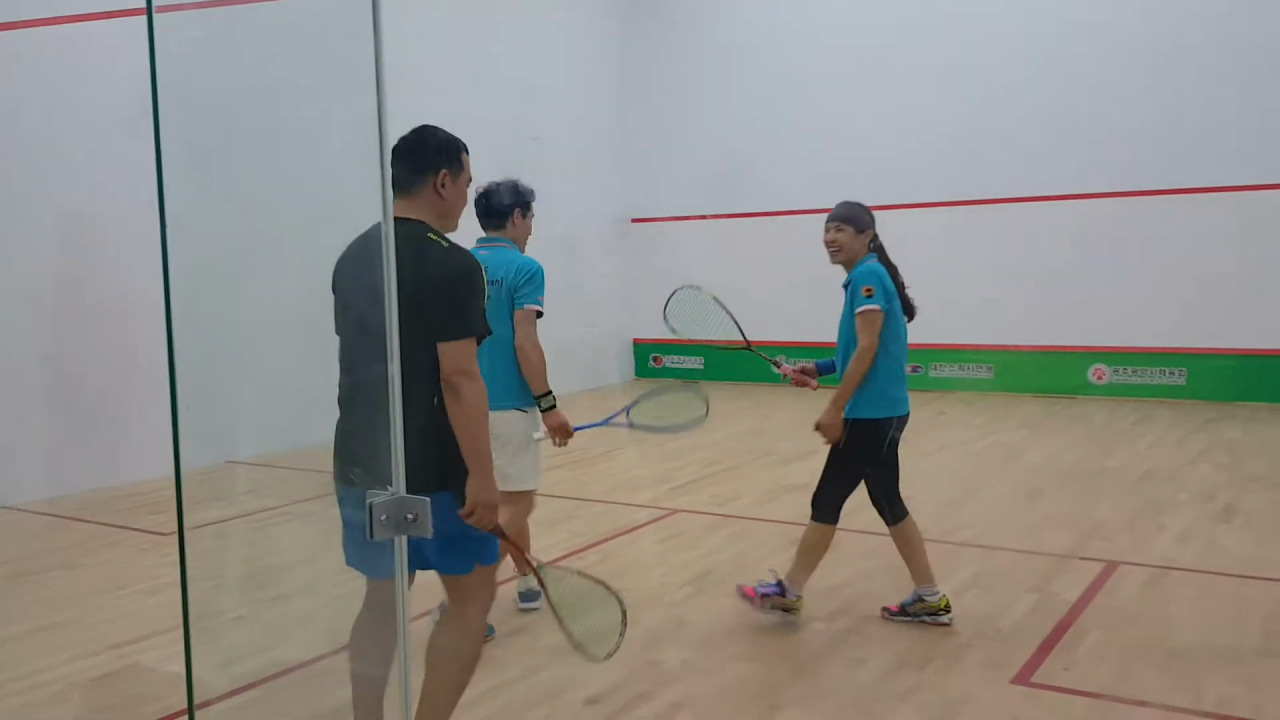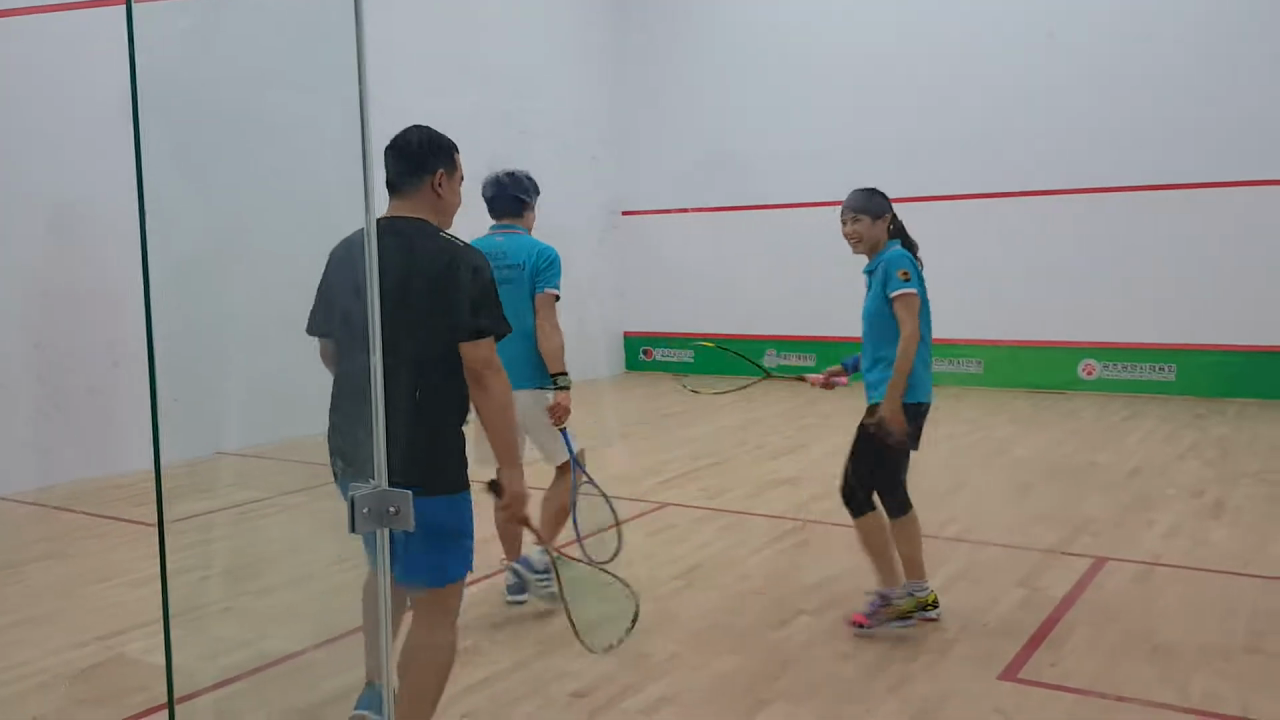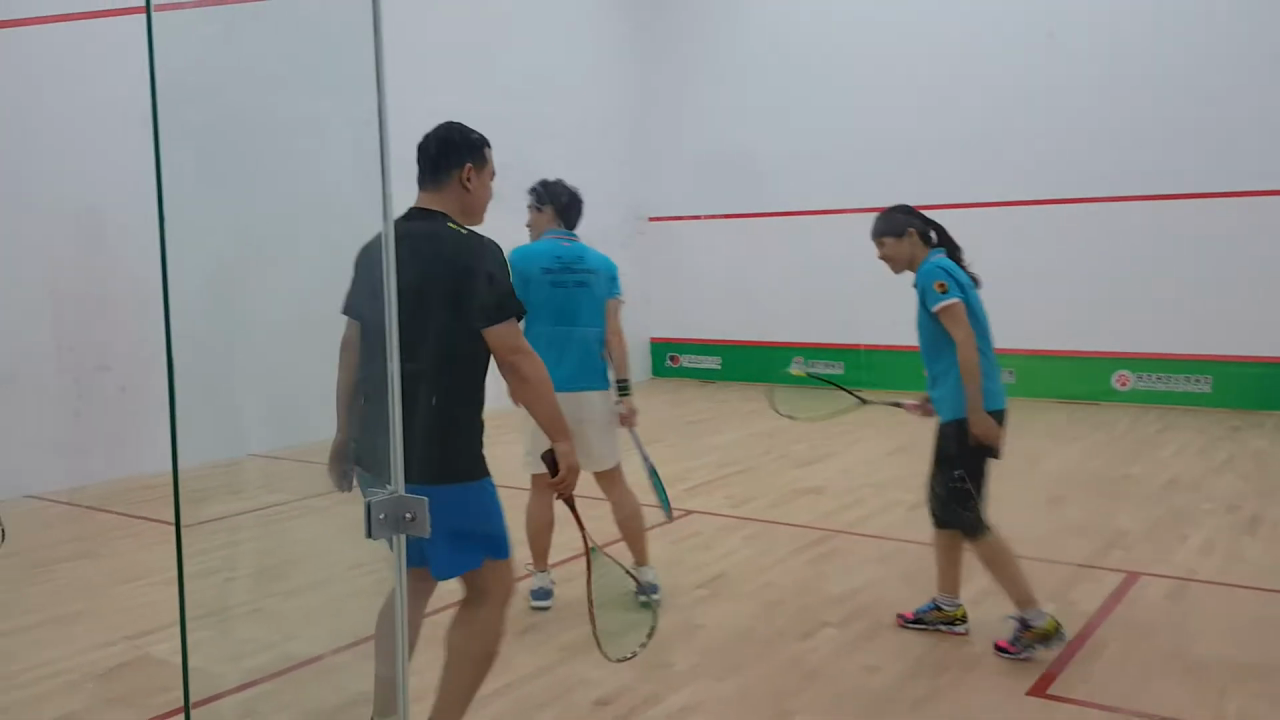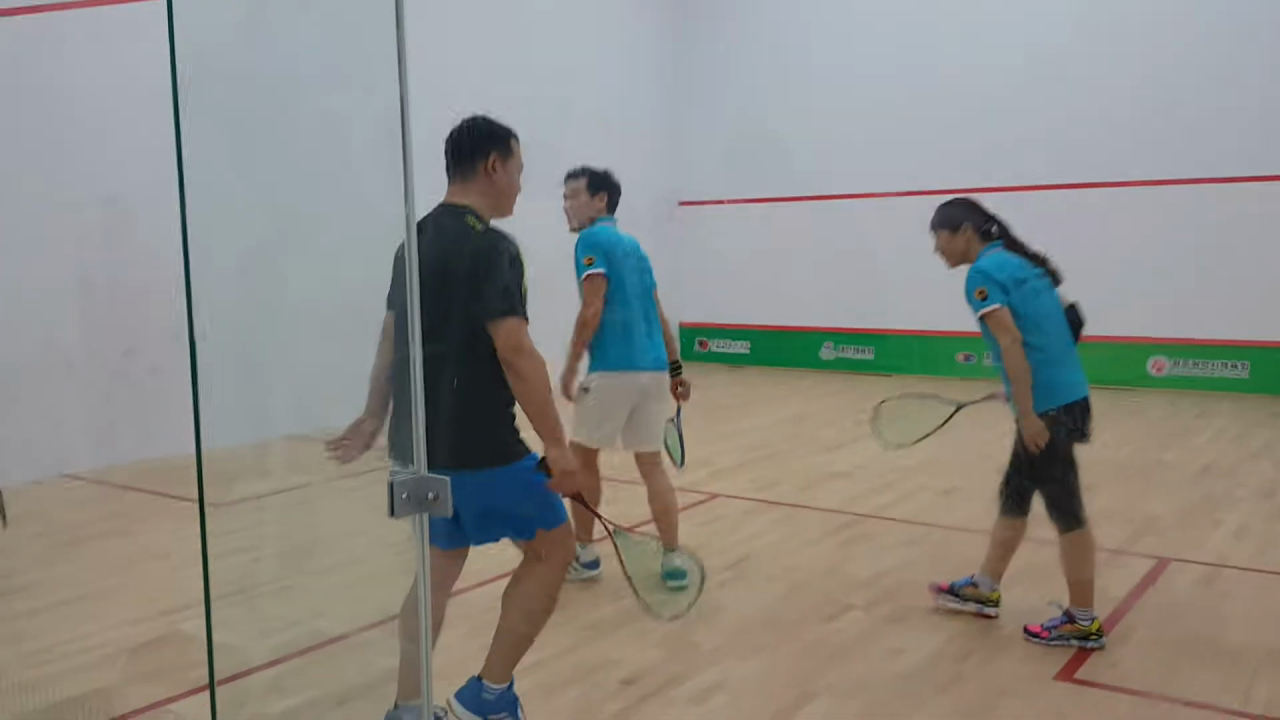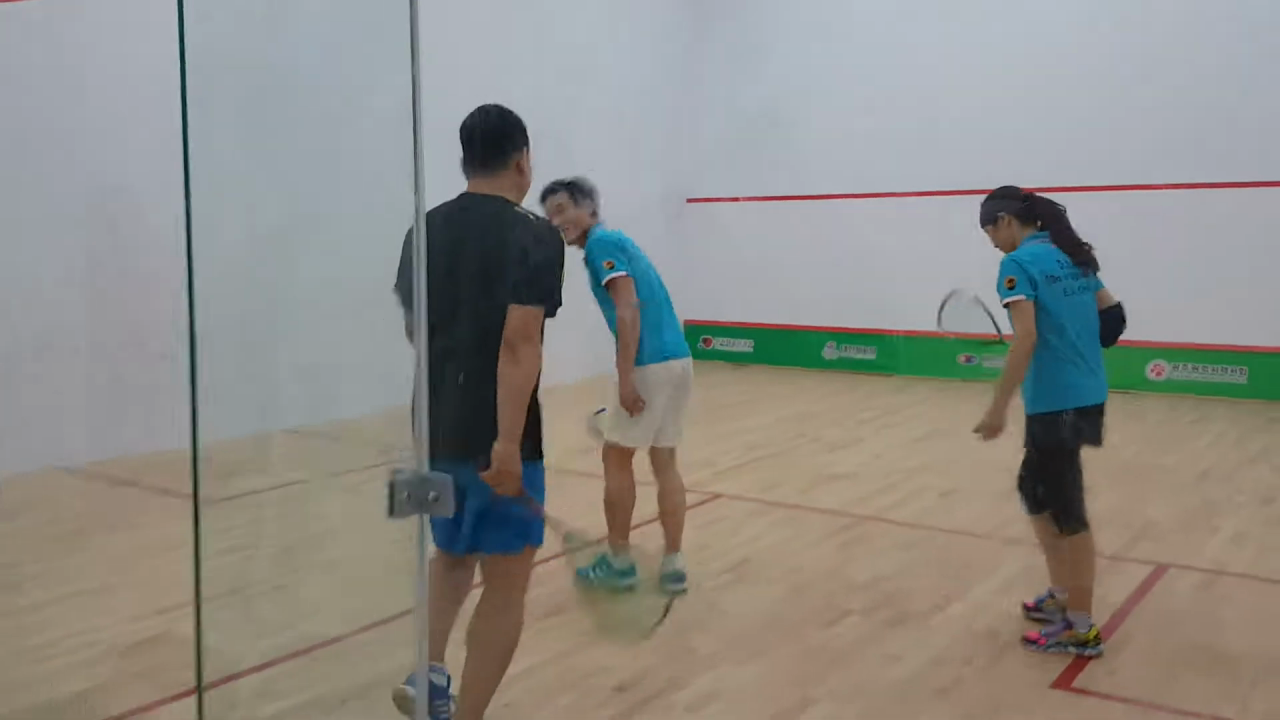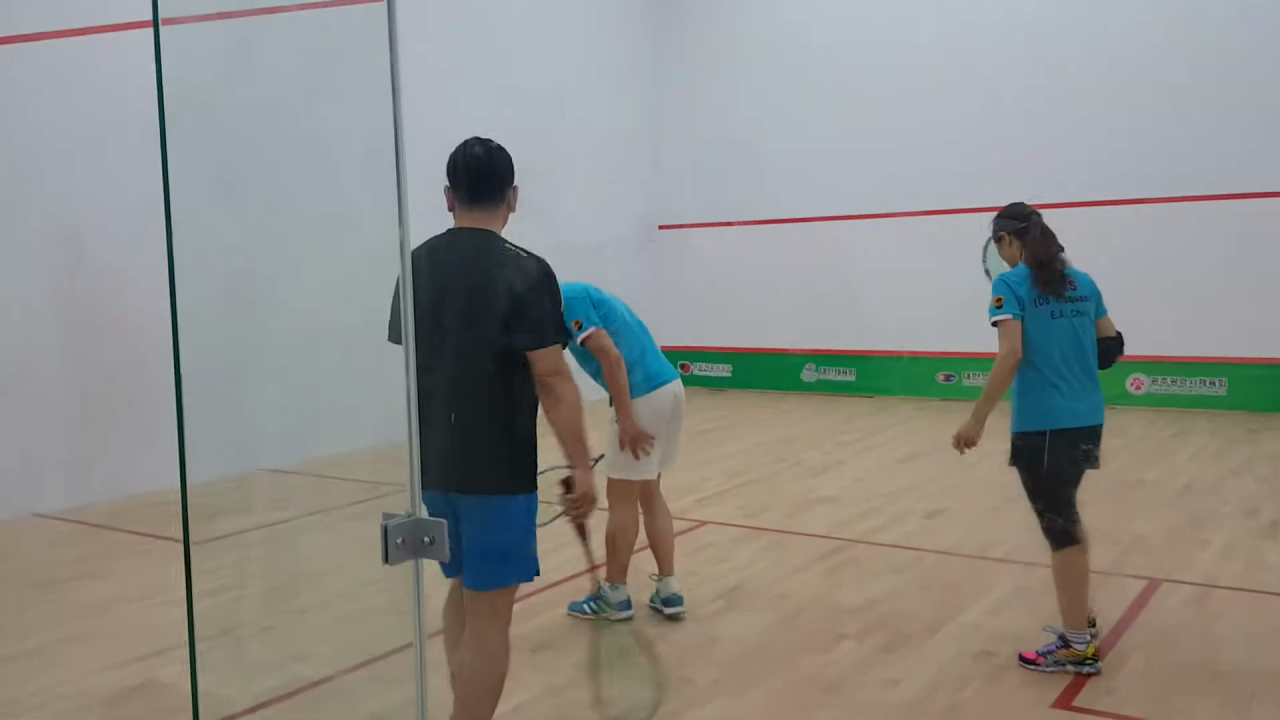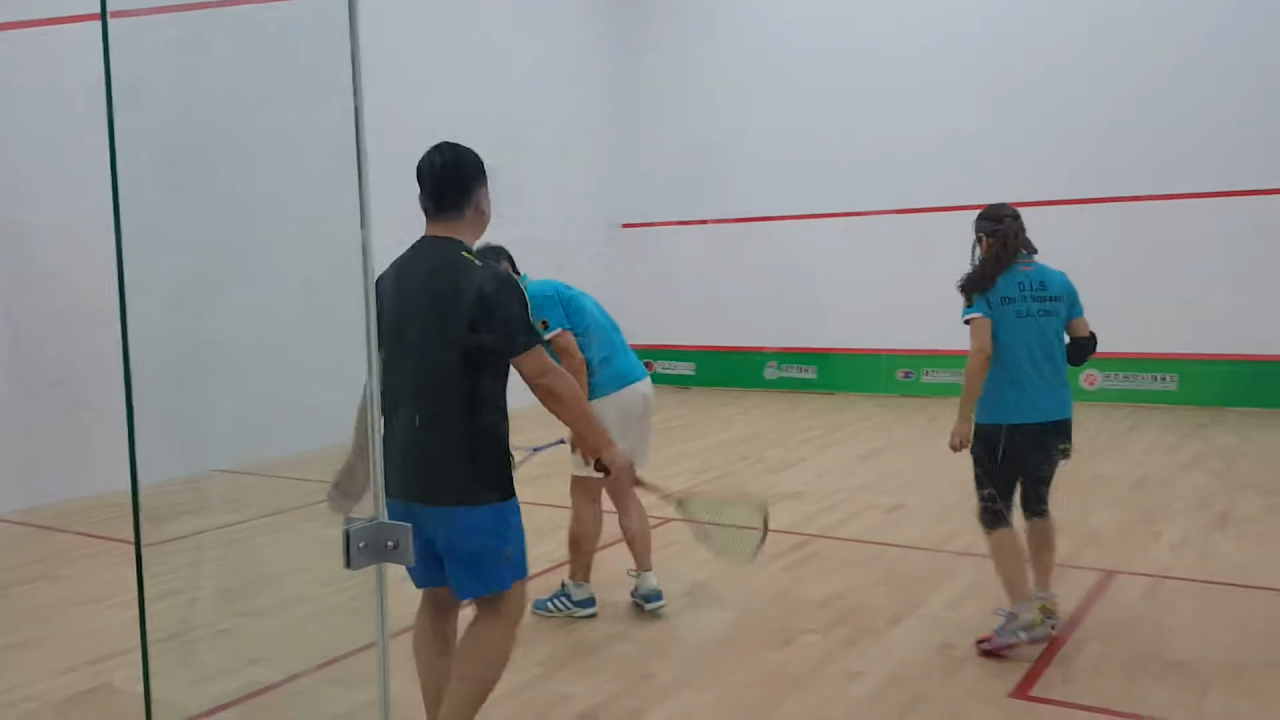
dt=0.2s
person 1, frame 1
left shoulder: (353, 257)
right shoulder: (451, 264)
right elbow: (460, 378)
right wrist: (481, 476)
left hip: (359, 464)
right hip: (428, 471)
left knee: (382, 598)
right knee: (472, 596)
person 1, frame 2
left shoulder: (344, 256)
right shoulder: (459, 262)
right elbow: (485, 375)
right wrist: (512, 469)
left hip: (352, 454)
right hip: (425, 465)
left knee: (395, 576)
right knee: (436, 609)
person 1, frame 3
left shoulder: (377, 250)
right shoulder: (474, 255)
left elbow: (352, 350)
right elbow: (515, 358)
left wrist: (346, 435)
right wrist: (563, 440)
left hip: (379, 454)
right hip: (444, 460)
left knee: (413, 584)
right knee: (490, 592)
person 1, frame 4
left shoulder: (418, 239)
right shoulder: (492, 248)
left elbow: (394, 337)
right elbow: (516, 356)
left wrist: (374, 417)
right wrist: (556, 444)
left hip: (419, 440)
right hip: (479, 445)
left knee: (440, 567)
right knee: (553, 548)
person 1, frame 5
left shoulder: (426, 229)
right shoulder: (532, 235)
right elbow: (520, 343)
right wrist: (509, 440)
left hip: (435, 431)
right hip: (489, 439)
left knee: (453, 554)
right knee: (505, 582)
person 1, frame 6
left shoulder: (417, 265)
right shoulder: (525, 272)
right elbow: (554, 379)
right wrist: (581, 466)
left hip: (433, 463)
right hip: (496, 469)
left knee: (465, 584)
right knee: (490, 613)
person 1, frame 7
left shoulder: (392, 279)
right shoulder: (488, 282)
left elbow: (380, 378)
right elbow: (545, 379)
left wrist: (359, 461)
right wrist: (606, 449)
left hip: (404, 475)
right hip: (469, 482)
left knee: (439, 600)
right knee: (501, 607)
person 2, frame 1
left shoulder: (867, 277)
right shoulder: (873, 276)
left elbow: (867, 349)
left wrist: (834, 409)
right wrist: (820, 368)
left hip: (869, 413)
right hip: (889, 409)
left knee: (827, 500)
right knee: (888, 502)
left ankle: (787, 590)
right ankle: (931, 598)
person 2, frame 2
left shoulder: (896, 261)
right shoulder: (880, 267)
left elbow: (910, 335)
left wrist: (892, 400)
right wrist: (848, 368)
left hip: (896, 399)
right hip: (894, 398)
left knee: (856, 491)
right knee: (890, 494)
left ankle: (893, 595)
right ankle: (919, 593)
person 2, frame 3
left shoulder: (933, 274)
right shoulder: (945, 271)
left elbow: (965, 343)
left wrist: (976, 411)
right wrist: (936, 395)
left hip: (966, 413)
right hip: (960, 410)
left knee: (963, 516)
right knee: (945, 505)
left ankle: (1036, 620)
right ankle: (948, 606)
person 2, frame 4
left shoulder: (982, 274)
right shoulder: (1019, 262)
left elbow: (1012, 345)
right elbow: (1069, 320)
left wrist: (1027, 414)
left hip: (1046, 405)
right hip: (1066, 394)
left knee: (1064, 507)
right knee: (1015, 492)
left ankle: (1083, 619)
right ankle: (984, 588)
person 2, frame 5
left shoulder: (1017, 264)
right shoulder: (1073, 257)
left elbow: (1025, 339)
right elbow: (1111, 317)
left wrist: (998, 406)
left hip: (1055, 403)
right hip: (1087, 396)
left knee: (1066, 510)
right knee: (1034, 486)
left ankle: (1082, 627)
right ankle: (1061, 595)
person 2, frame 6
left shoulder: (1010, 285)
right shoulder: (1083, 283)
left elbow: (1010, 356)
right elbow: (1111, 345)
left wrist: (976, 420)
left hip: (1041, 423)
right hip: (1086, 418)
left knee: (1060, 526)
right knee: (1063, 513)
left ankle: (1078, 643)
right ankle: (1081, 614)
person 2, frame 7
left shoulder: (983, 285)
right shoulder: (1059, 282)
left elbow: (980, 353)
right elbow: (1085, 346)
left wrist: (963, 417)
left hip: (1001, 417)
right hip: (1053, 415)
left knee: (995, 514)
right knee: (1038, 505)
left ankle: (1022, 615)
right ankle: (1043, 603)
person 3, frame 1
right shoulder: (524, 269)
right elbow: (525, 345)
right wrist: (550, 406)
right hip: (508, 405)
left knee: (509, 496)
right knee: (515, 505)
left ankle: (527, 583)
person 3, frame 2
right shoulder: (542, 254)
right elbow: (546, 326)
right wrist: (561, 385)
right hip: (533, 386)
right knee: (568, 468)
left ankle: (517, 574)
right ankle: (535, 558)
person 3, frame 3
left shoulder: (520, 259)
right shoulder: (602, 264)
right elbow: (613, 334)
left wrist: (514, 380)
right wrist: (624, 393)
right hip: (594, 391)
left knee: (542, 486)
right knee: (614, 483)
left ankle: (541, 580)
right ankle: (645, 575)
person 3, frame 4
left shoulder: (592, 240)
right shoulder: (634, 247)
left elbow: (592, 310)
right elbow: (658, 317)
left wrist: (570, 366)
right wrist: (675, 369)
left hip: (613, 370)
right hip: (652, 369)
left knee: (583, 457)
right knee: (652, 466)
left ankle: (585, 554)
right ankle: (673, 560)
person 3, frame 5
left shoulder: (602, 242)
right shoulder: (617, 242)
left elbow: (629, 310)
left wrist: (625, 376)
left hip: (649, 364)
right hip: (677, 357)
left knee: (618, 459)
right knee: (665, 462)
left ankle: (619, 560)
right ankle: (674, 561)
person 3, frame 6
left shoulder: (561, 301)
right shoulder: (576, 294)
left elbow: (611, 356)
left wrist: (627, 420)
right wrist: (626, 418)
left hip: (646, 396)
right hip: (666, 386)
left knee: (622, 496)
right knee: (648, 490)
left ankle: (615, 594)
right ankle: (669, 590)
person 3, frame 7
left shoulder: (533, 297)
right shoulder: (551, 289)
left elbow: (573, 359)
left hip: (610, 392)
right hip: (636, 384)
left knee: (586, 492)
right knee: (623, 489)
left ankle: (579, 591)
right ankle: (647, 584)
